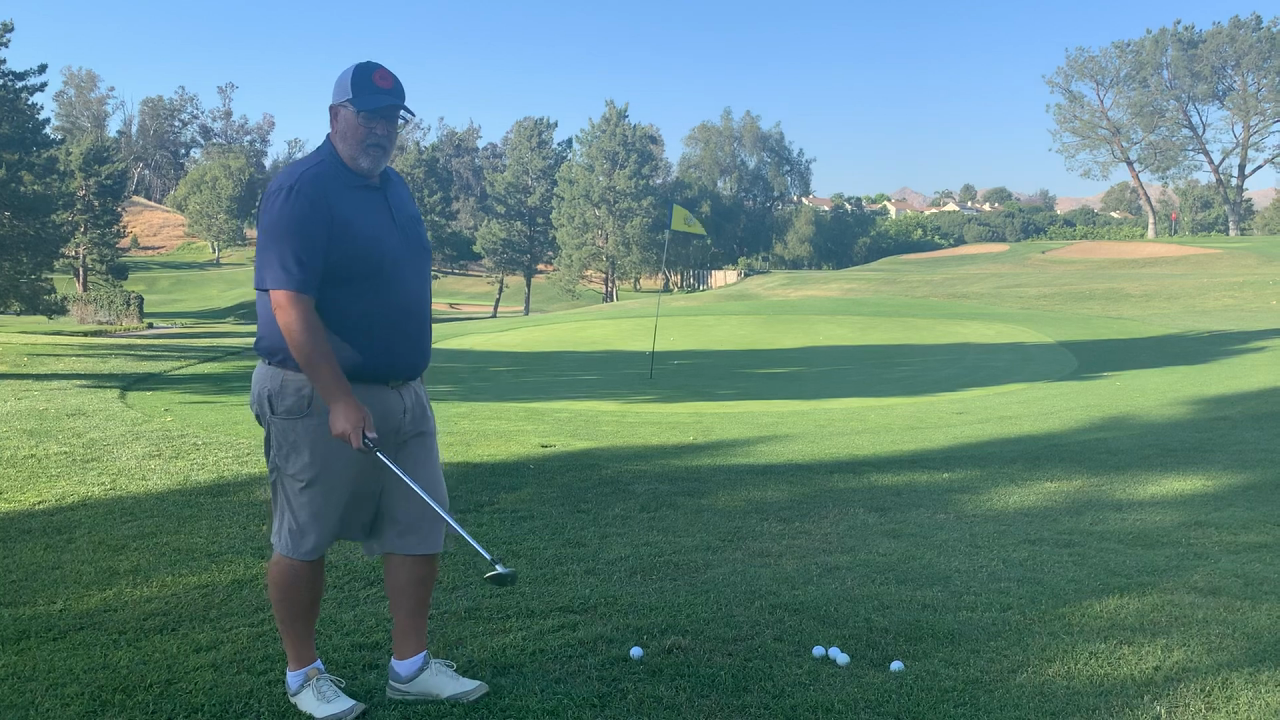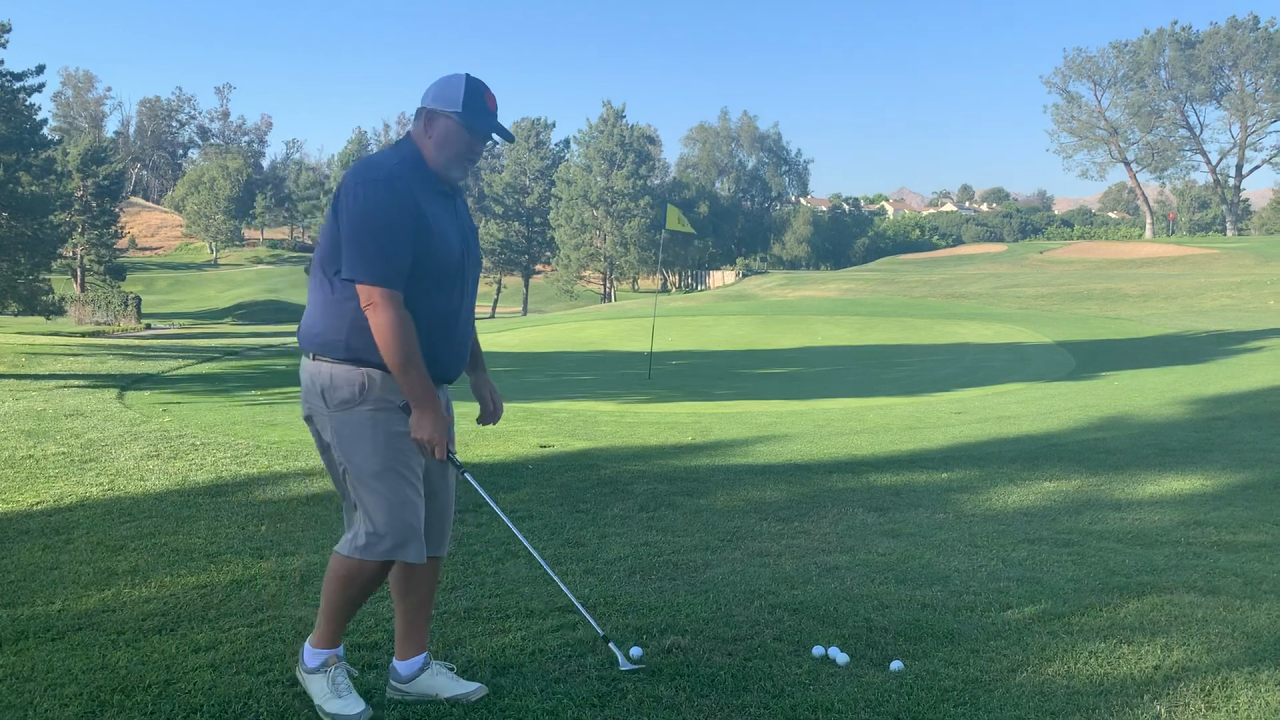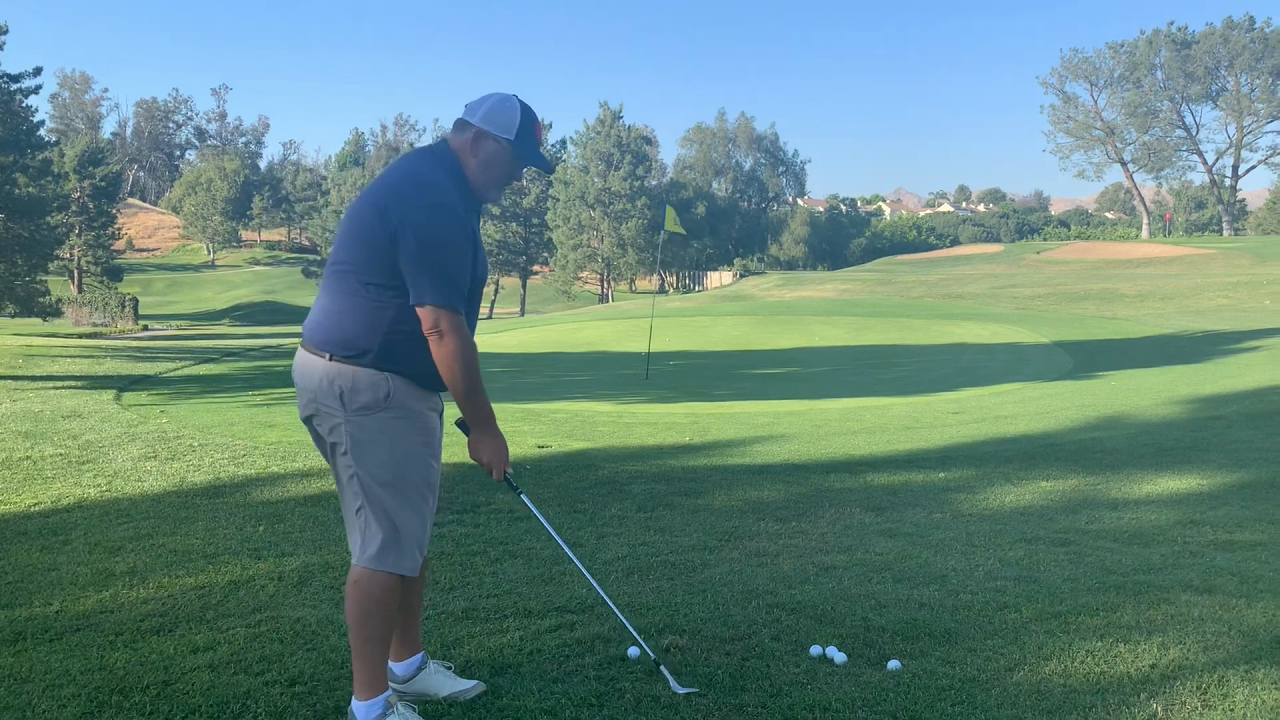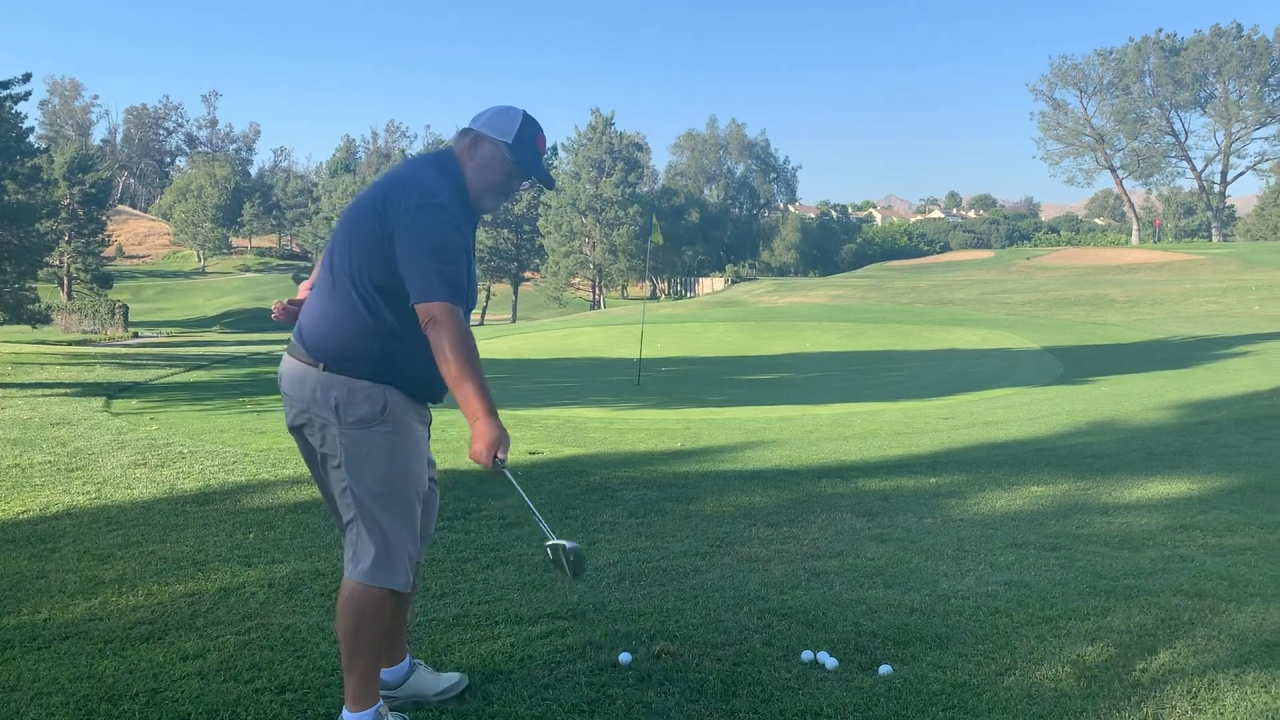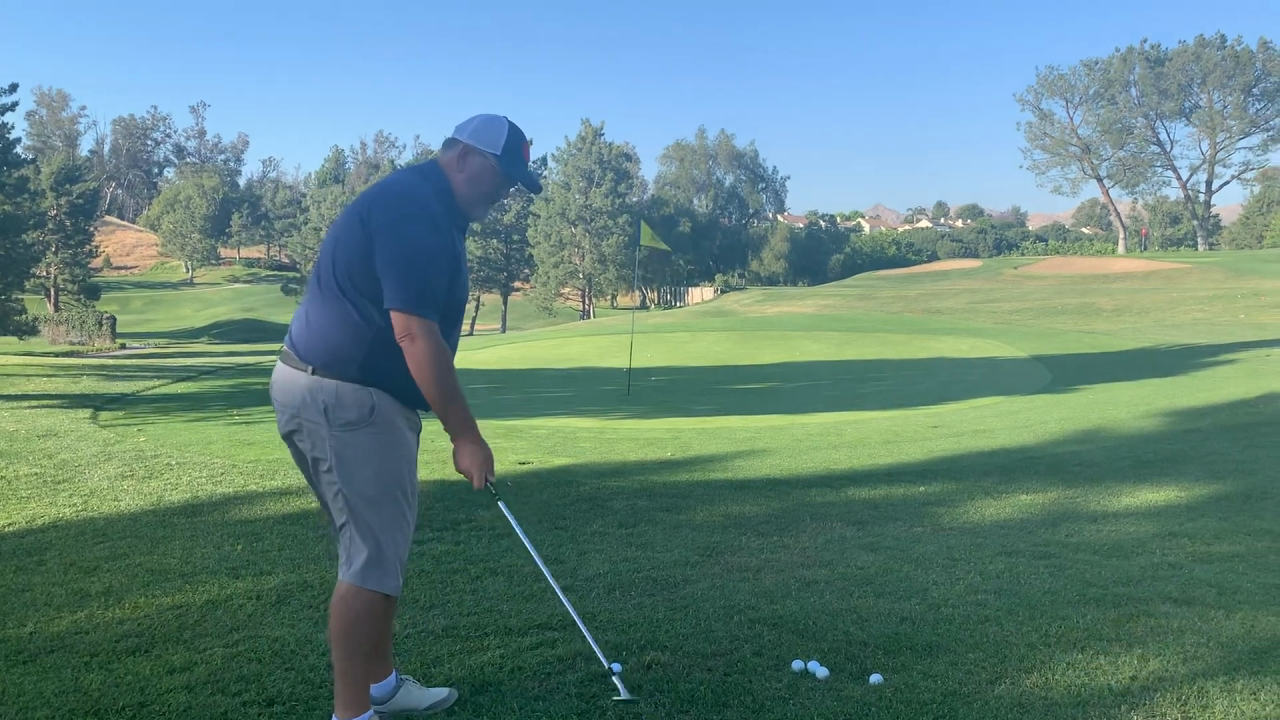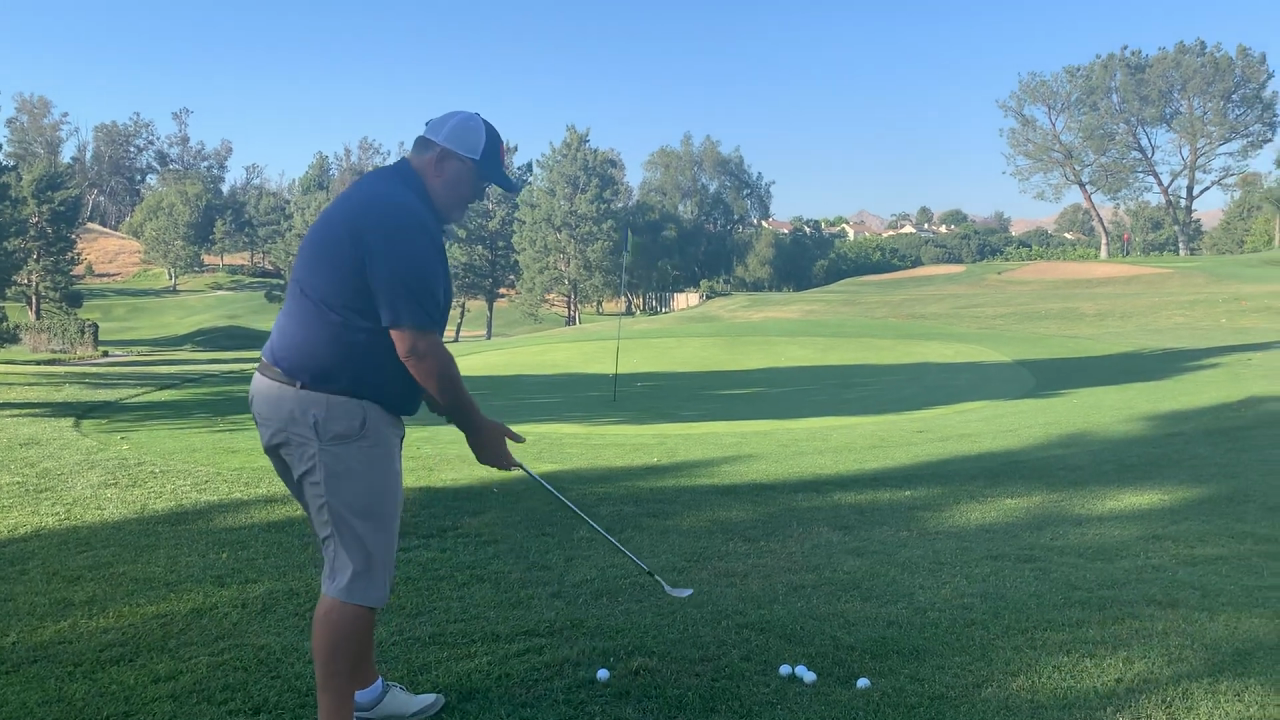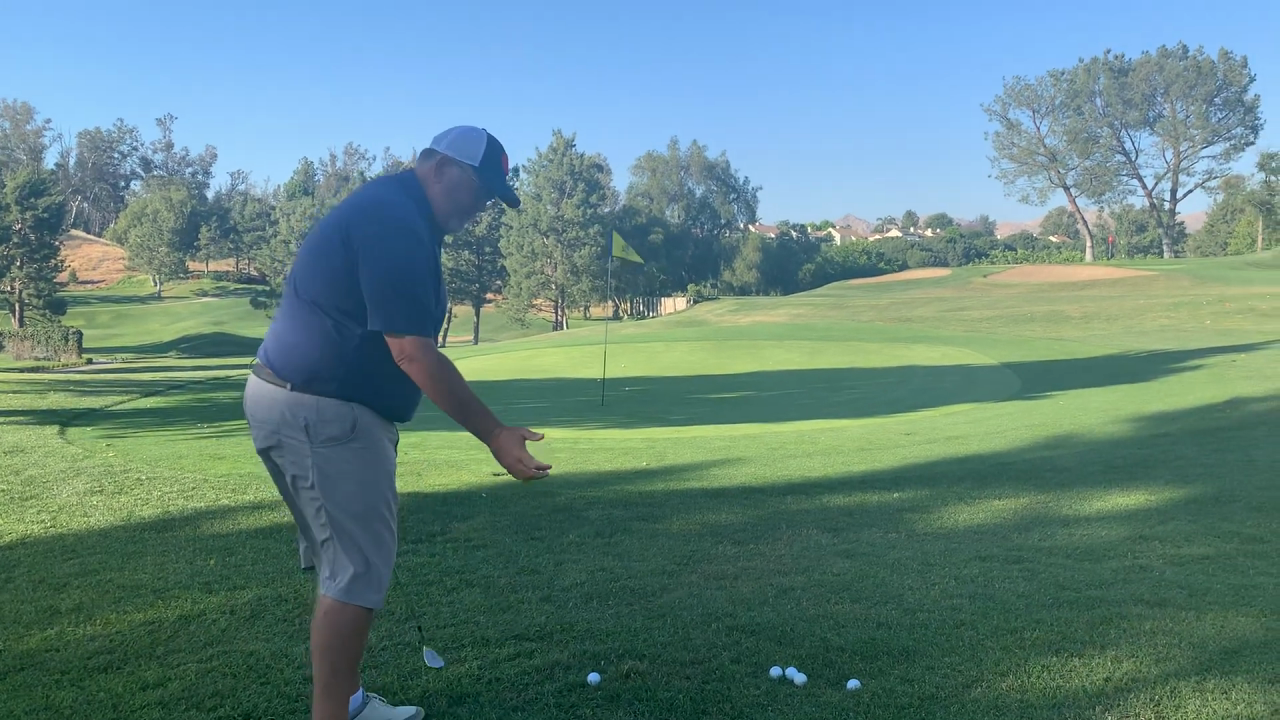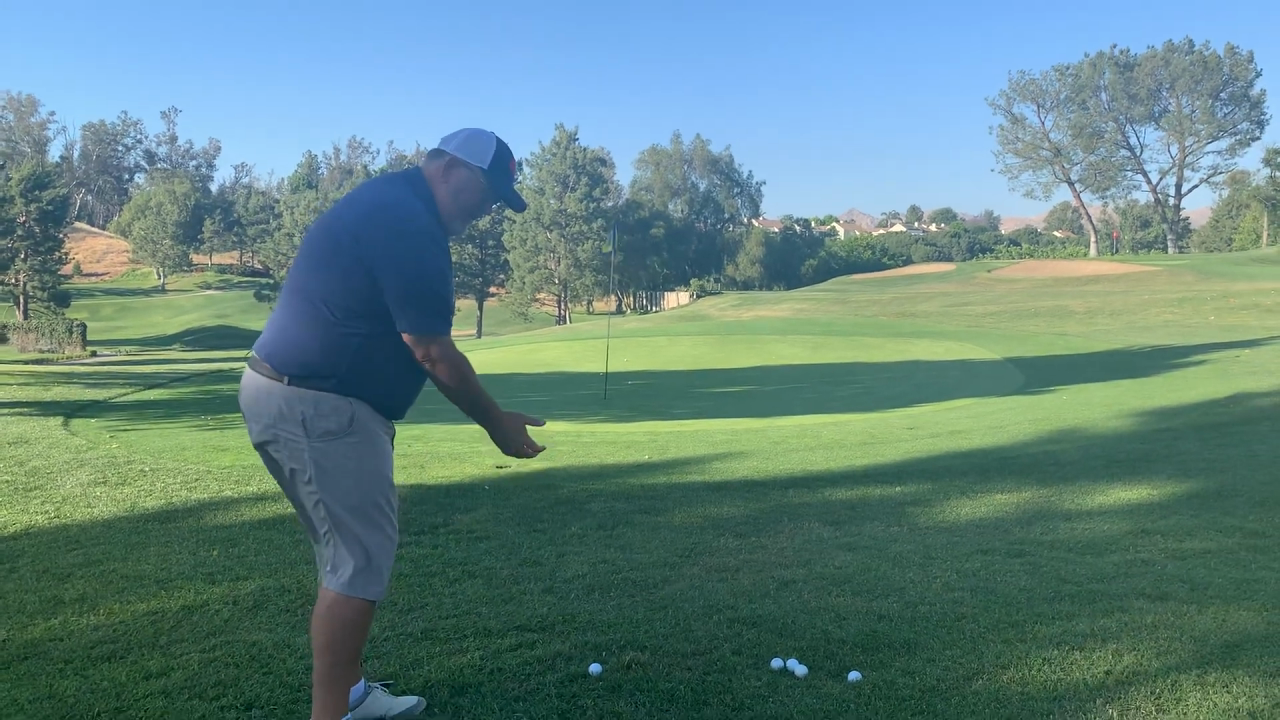
dt=0.5s
person 1, frame 1
left shoulder: (395, 189)
right shoulder: (301, 189)
right elbow: (290, 305)
left wrist: (409, 384)
right wrist: (341, 400)
left hip: (404, 392)
right hip: (318, 396)
left knee: (418, 529)
right knee: (303, 539)
left ankle: (409, 665)
person 1, frame 2
left shoulder: (447, 193)
right shoulder: (381, 183)
right elbow: (380, 304)
left wrist: (480, 375)
right wrist: (424, 406)
left hip: (422, 388)
right hip: (360, 384)
left knee: (429, 532)
right knee: (385, 530)
left ankle: (411, 664)
right ankle: (321, 653)
person 1, frame 3
left shoulder: (432, 183)
right shoulder: (433, 197)
right elbow: (443, 327)
right wrist: (483, 426)
left hip: (383, 381)
right hip: (364, 385)
left knee: (410, 530)
right knee: (387, 539)
left ankle: (406, 665)
person 1, frame 4
left shoulder: (428, 187)
right shoulder: (430, 200)
left elbow: (351, 249)
right elbow: (441, 319)
left wrist: (310, 293)
right wrist: (483, 419)
left hip: (369, 384)
right hip: (349, 390)
left knee: (410, 523)
right knee: (381, 548)
left ankle: (392, 670)
person 1, frame 5
left shoulder: (433, 211)
right shoulder: (413, 208)
left elbow: (433, 323)
right elbow: (415, 334)
left wrist: (459, 418)
right wrist: (463, 433)
left hip: (361, 394)
right hip: (339, 396)
left knee: (383, 545)
right knee: (372, 556)
person 1, frame 6
left shoulder: (386, 198)
right shoulder: (401, 216)
left elbow: (405, 335)
right elbow: (417, 348)
left wrist: (455, 413)
right wrist: (475, 426)
left hip: (321, 396)
right hip: (328, 406)
left knee: (364, 556)
right knee: (358, 567)
person 1, frame 7
left shoulder: (389, 209)
right shoulder: (395, 222)
right elbow: (413, 353)
right wrist: (494, 433)
left hip: (316, 403)
right hip: (321, 410)
left knee: (349, 562)
right knee: (357, 570)
person 1, frame 8
left shoulder: (389, 204)
right shoulder: (406, 223)
right elbow: (433, 353)
right wrist: (499, 425)
left hip: (305, 394)
right hip: (317, 405)
left knee: (356, 551)
right knee: (359, 561)
